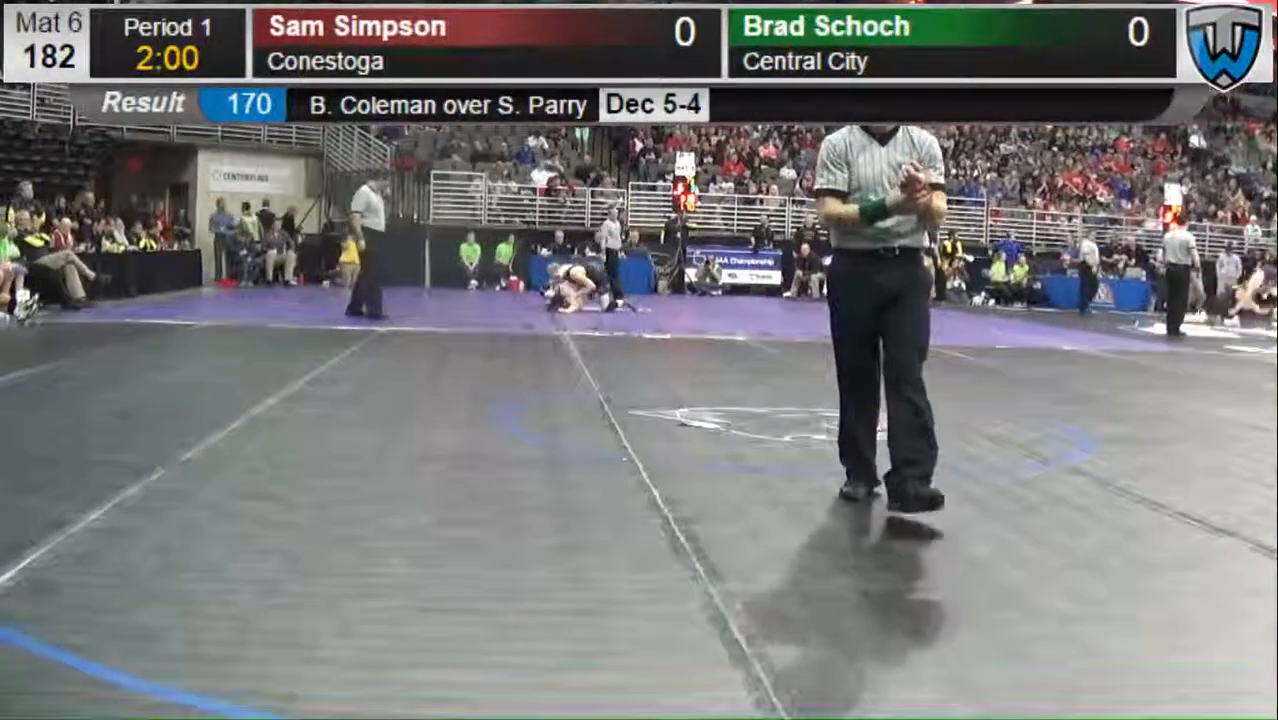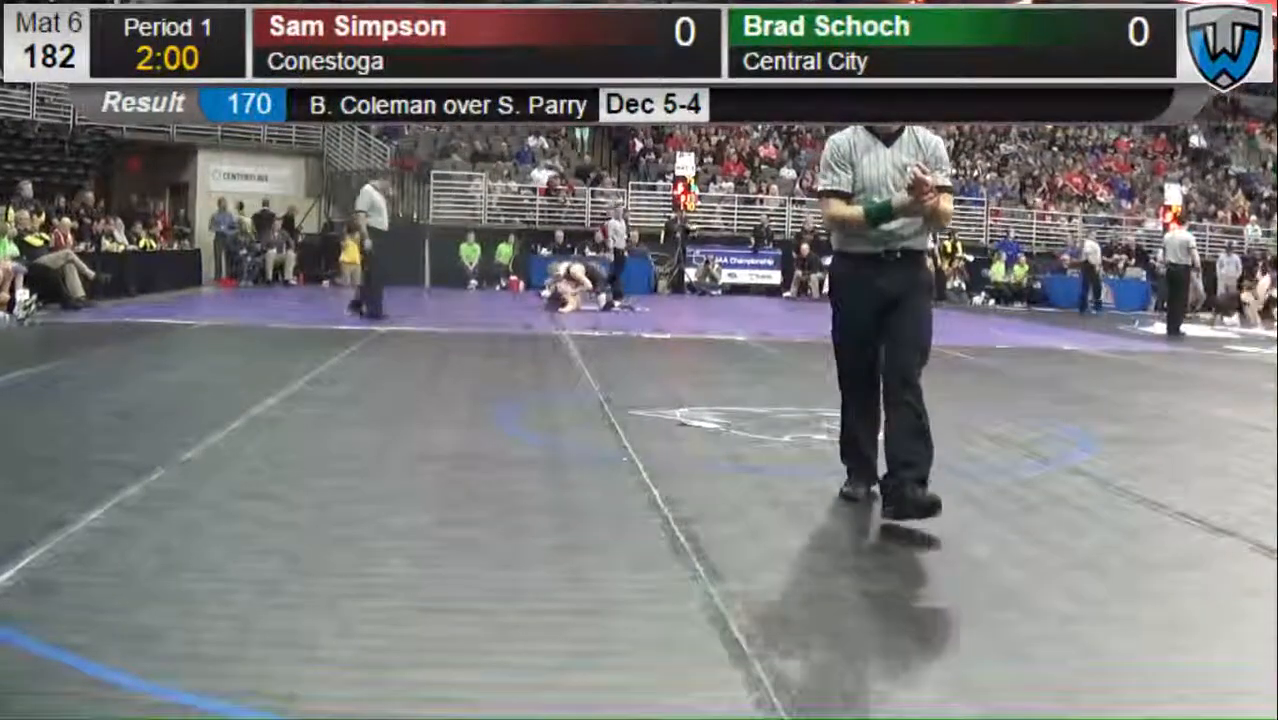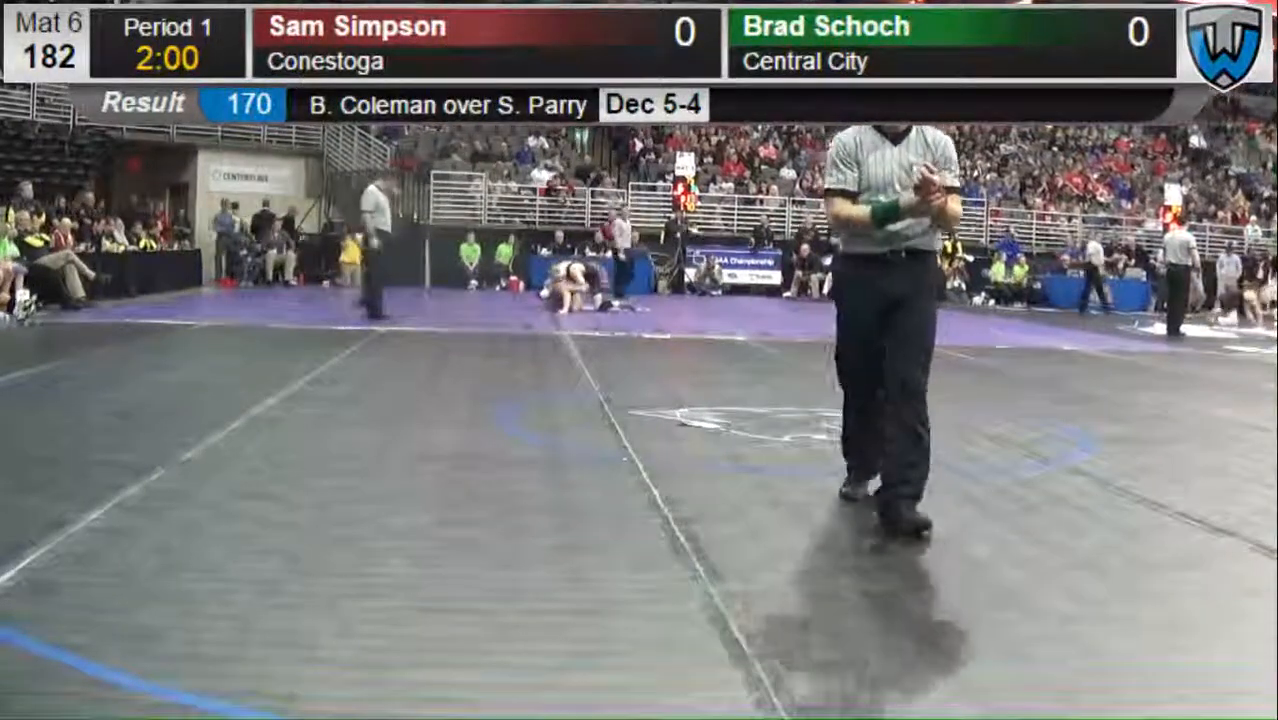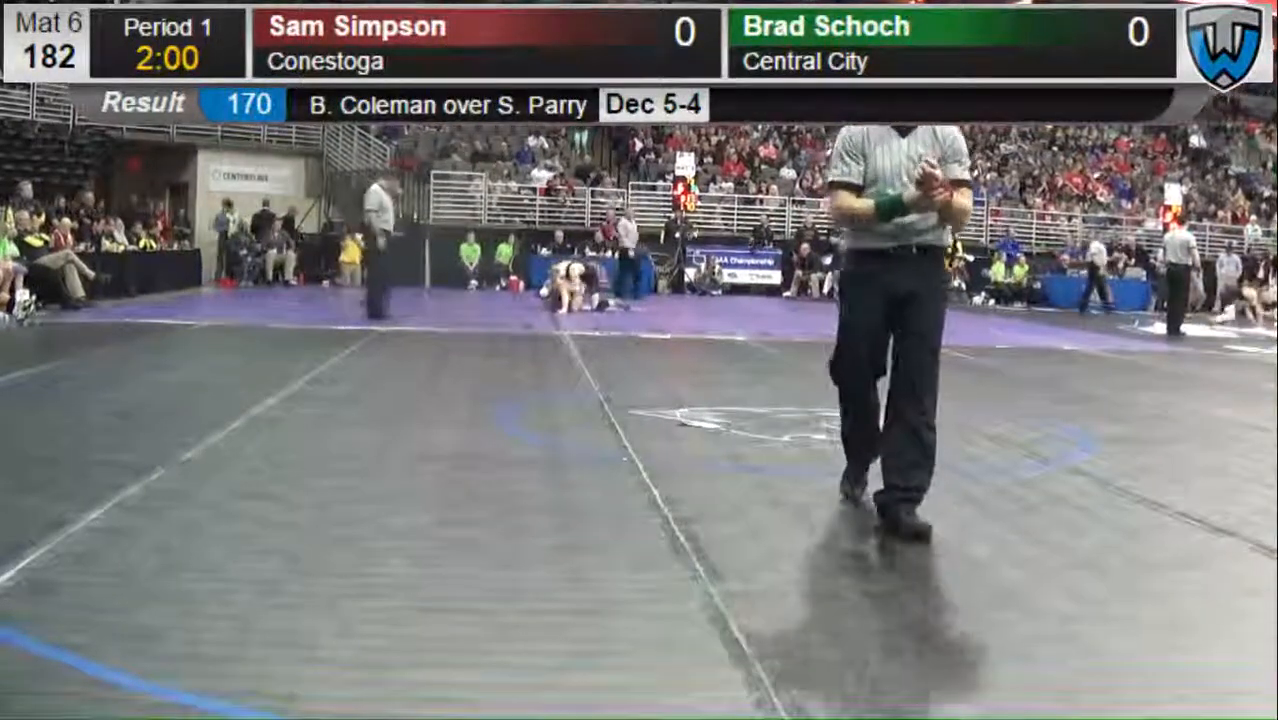
dt=0.1s
person 1, frame 1
left shoulder: (923, 143)
right shoulder: (838, 144)
left elbow: (937, 217)
right elbow: (829, 213)
left wrist: (922, 199)
right wrist: (888, 206)
left hip: (907, 269)
right hip: (853, 269)
left knee: (906, 374)
right knee: (856, 375)
left ankle: (908, 481)
right ankle: (859, 472)
person 1, frame 2
left shoulder: (929, 144)
right shoulder: (842, 145)
left elbow: (944, 219)
right elbow: (833, 215)
left wrist: (929, 201)
right wrist: (893, 208)
left hip: (909, 272)
right hip: (855, 272)
left knee: (905, 377)
right knee: (857, 377)
left ankle: (905, 486)
right ankle: (860, 470)
person 1, frame 3
left shoulder: (937, 143)
right shoulder: (848, 142)
left elbow: (952, 219)
right elbow: (837, 214)
left wrist: (937, 201)
right wrist: (899, 208)
left hip: (916, 274)
right hip: (860, 273)
left knee: (908, 386)
right knee: (858, 378)
left ankle: (899, 498)
right ankle: (860, 467)
person 1, frame 4
left shoulder: (948, 137)
right shoulder: (855, 135)
left elbow: (962, 215)
right elbow: (841, 208)
left wrist: (942, 196)
right wrist: (904, 202)
left hip: (925, 271)
right hip: (867, 269)
left knee: (916, 387)
right knee: (854, 375)
left ankle: (900, 500)
right ankle: (859, 459)
